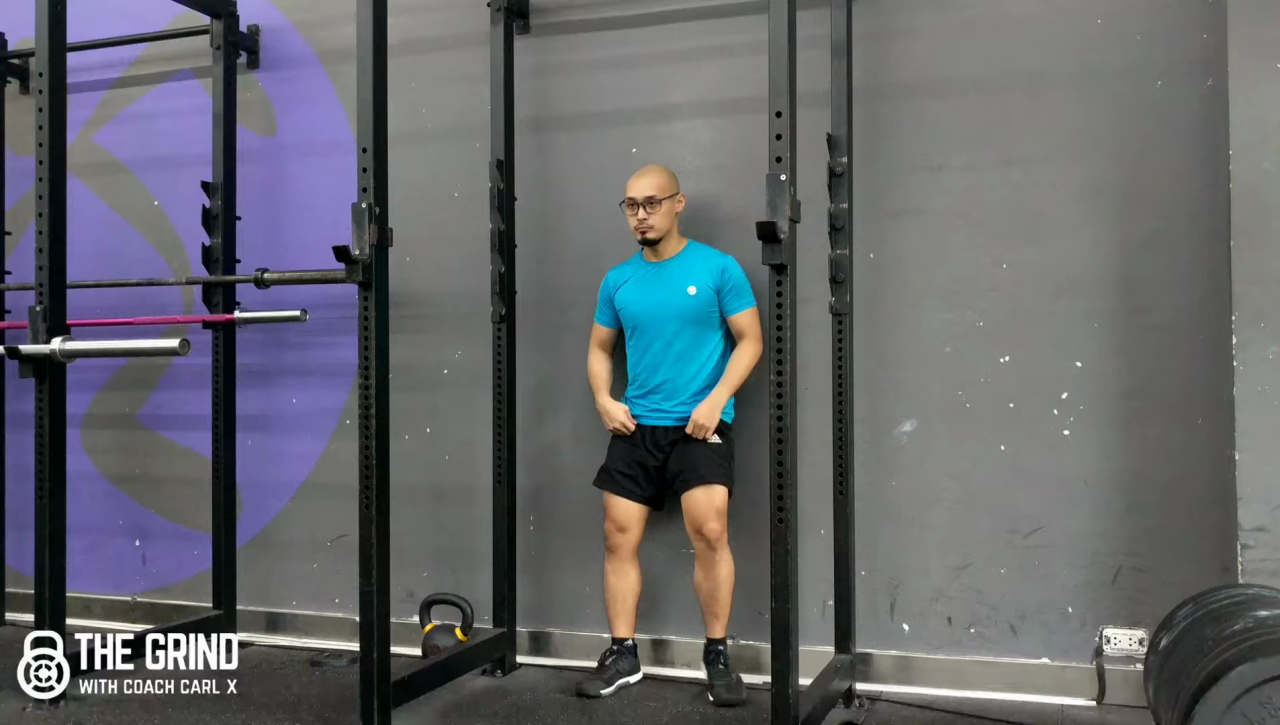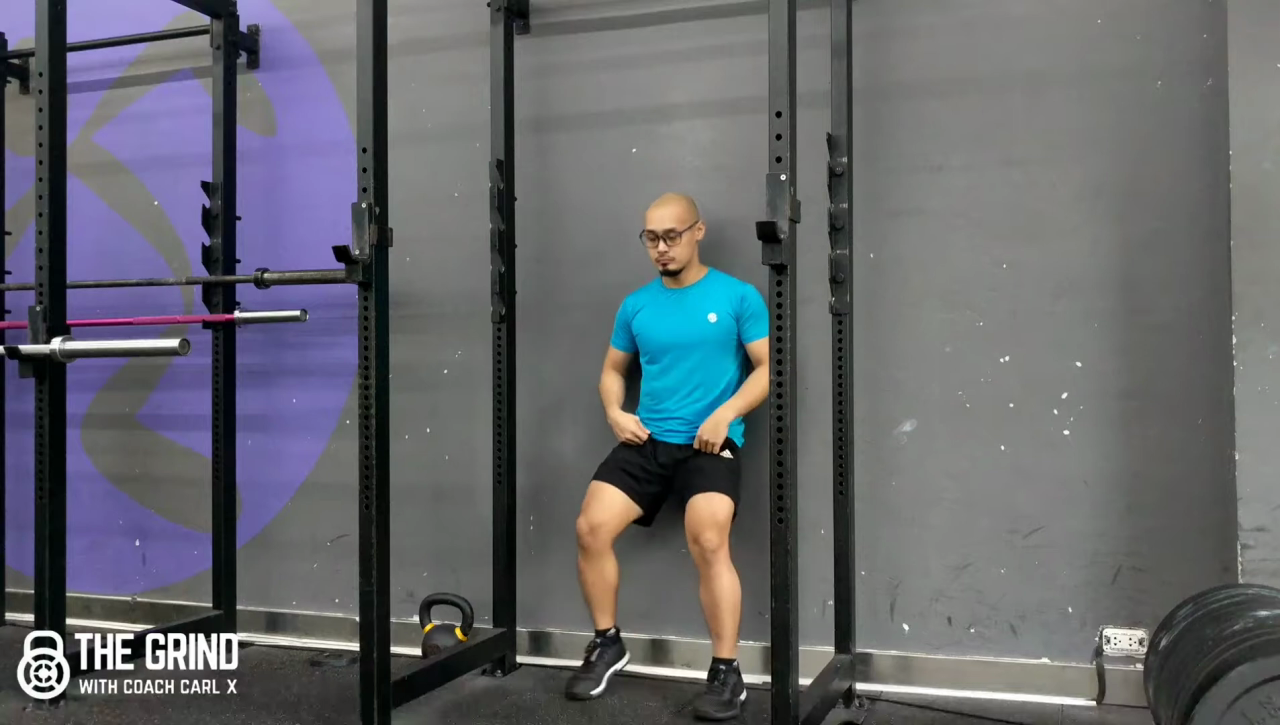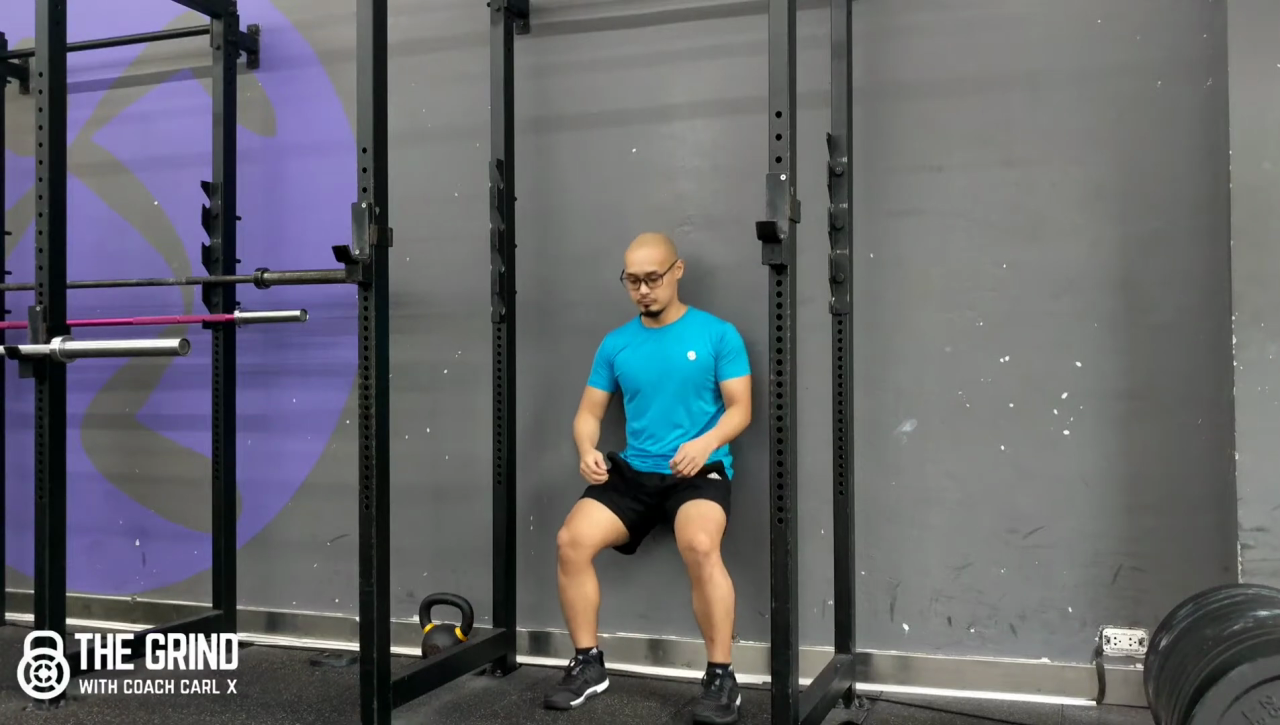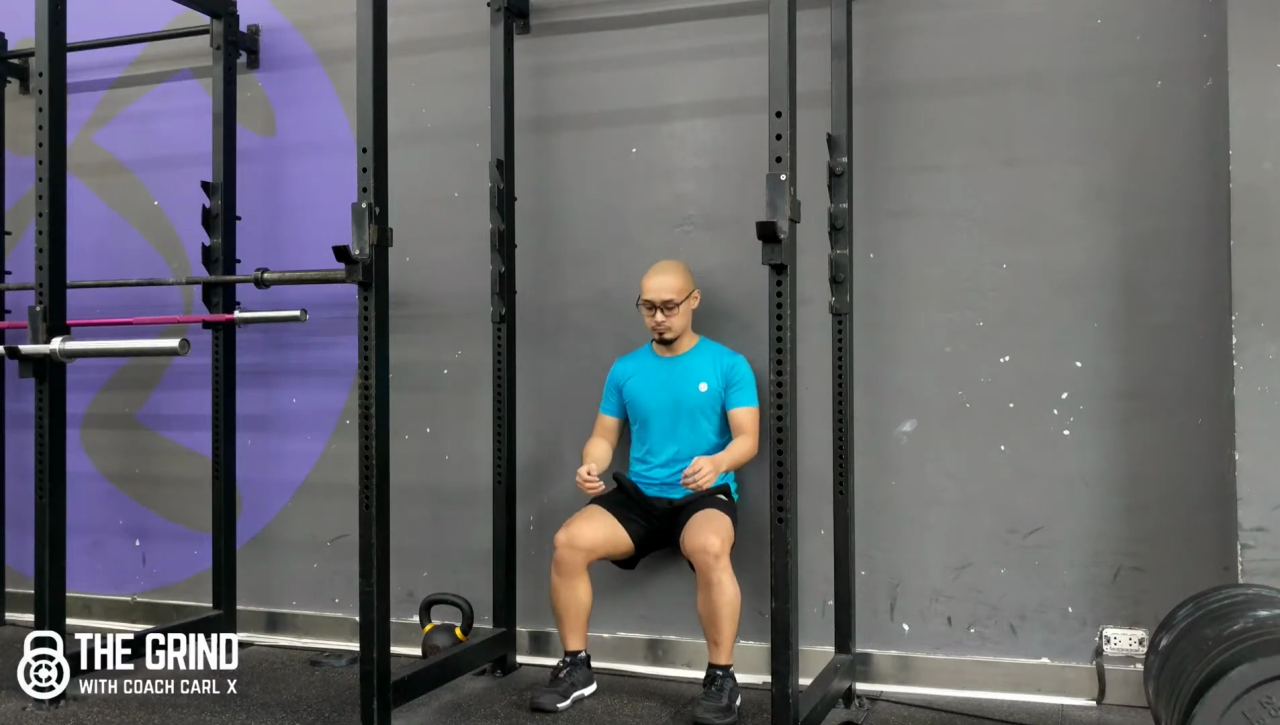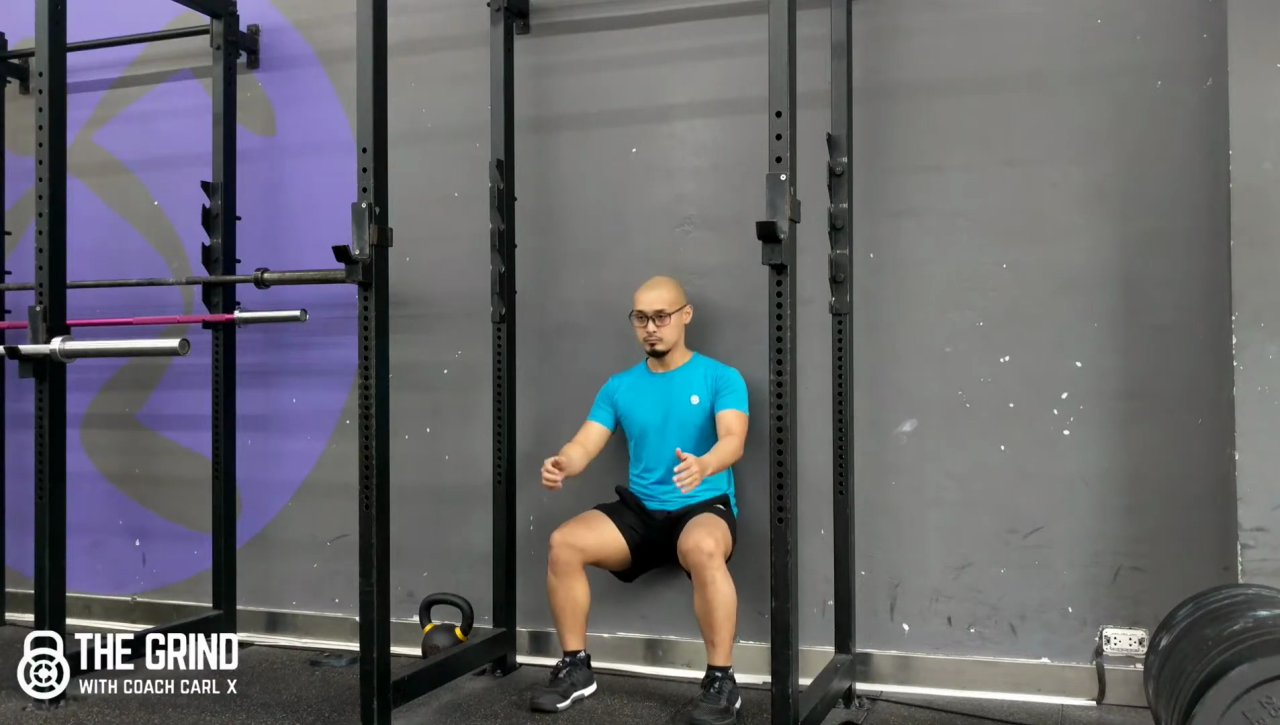
dt=0.4s
person 1, frame 1
left shoulder: (718, 269)
right shoulder: (618, 280)
left elbow: (750, 341)
right elbow: (599, 348)
left wrist: (717, 400)
right wrist: (603, 399)
left hip: (699, 425)
right hip: (636, 427)
left knee: (708, 533)
right knee: (619, 537)
left ankle: (717, 651)
right ankle: (623, 654)
person 1, frame 2
left shoulder: (737, 297)
right shoulder: (636, 305)
left elbow: (766, 368)
right elbow: (613, 370)
left wrist: (725, 413)
right wrist: (615, 412)
left hip: (710, 445)
right hip: (647, 441)
left knee: (708, 543)
right knee: (591, 527)
left ankle: (726, 672)
right ankle: (607, 644)
person 1, frame 3
left shoulder: (718, 334)
right shoulder: (615, 344)
left elbow: (740, 407)
right elbow: (589, 412)
left wrist: (706, 443)
right wrist: (588, 451)
left hip: (699, 473)
right hip: (633, 472)
left knee: (699, 545)
right knee: (572, 540)
left ankle: (721, 676)
right ankle: (588, 665)
person 1, frame 4
left shoulder: (728, 365)
right shoulder: (625, 370)
left elbow: (748, 438)
right elbow: (603, 437)
left wrist: (718, 462)
right wrist: (590, 466)
left hip: (703, 497)
right hip: (639, 496)
left knee: (709, 549)
right knee: (568, 542)
left ankle: (722, 679)
right ankle: (575, 667)
person 1, frame 5
left shoulder: (721, 378)
right shoulder: (620, 386)
left elbow: (733, 440)
right elbow: (585, 444)
left wrist: (703, 466)
right wrist: (563, 464)
left hip: (702, 509)
right hip: (640, 510)
left knee: (704, 549)
right knee: (563, 543)
left ankle: (721, 681)
right ankle: (575, 667)
